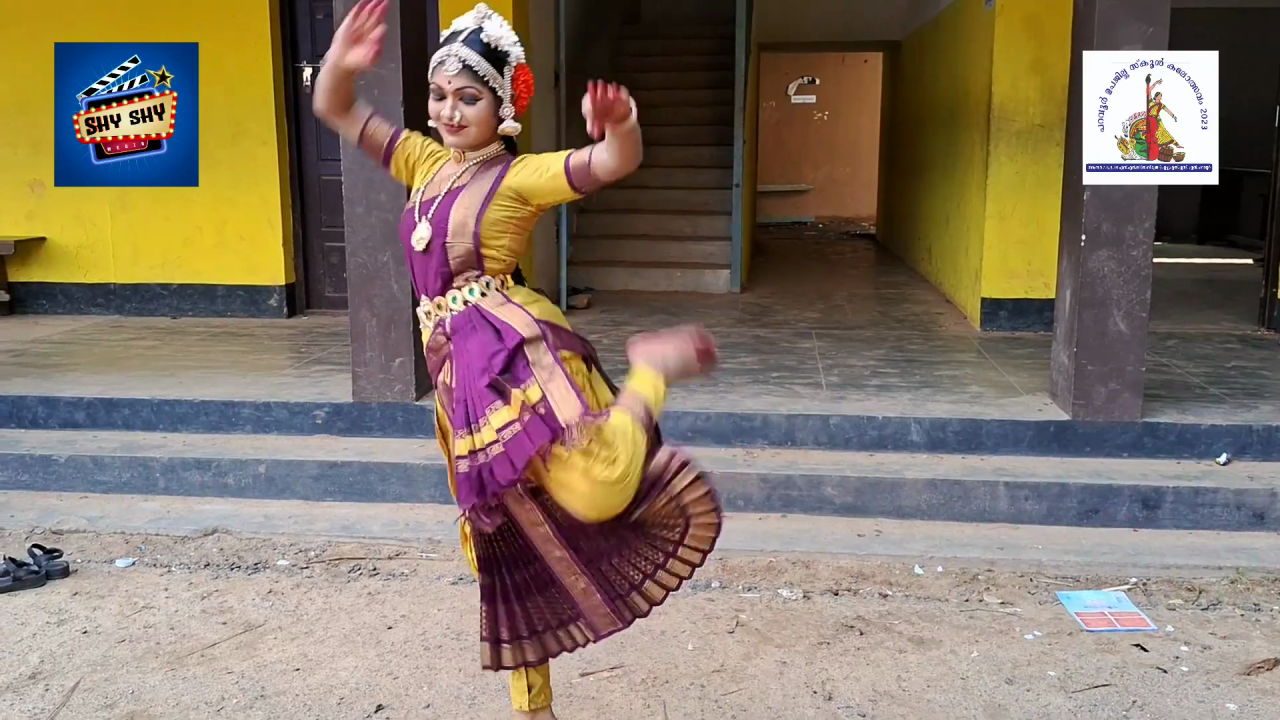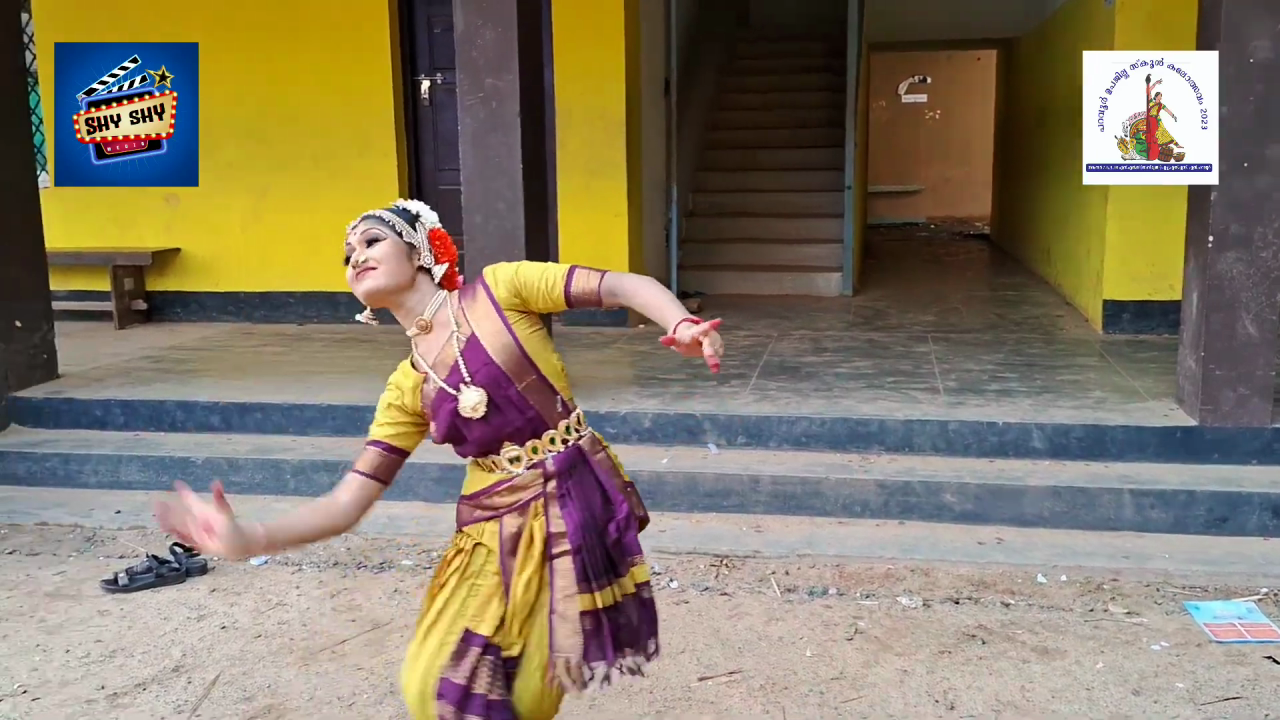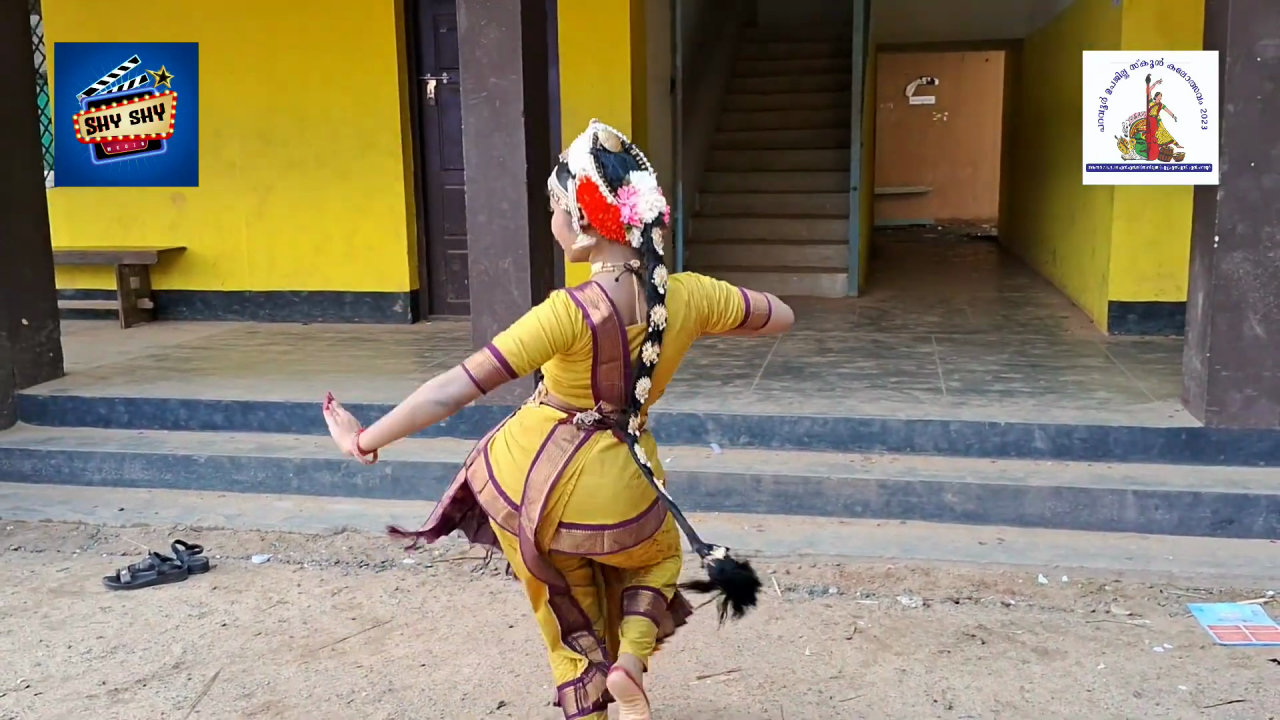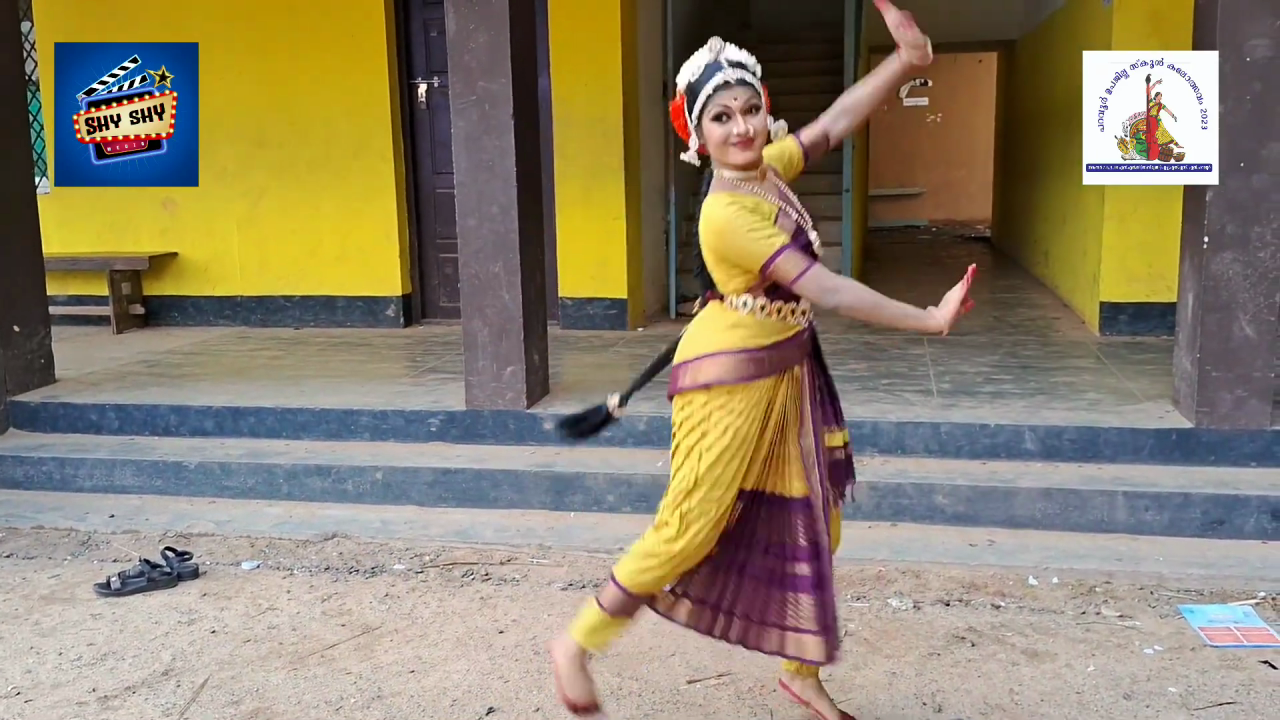
dt=1s
person 1, frame 1
left shoulder: (519, 178)
right shoulder: (430, 164)
left elbow: (613, 162)
right elbow: (336, 110)
left wrist: (619, 127)
right wrist: (343, 60)
left hip: (509, 351)
right hip: (461, 370)
left knee: (598, 492)
right knee: (505, 543)
left ankle: (653, 368)
person 1, frame 2
left shoulder: (500, 287)
right shoulder: (407, 387)
left elbow: (630, 286)
right elbow: (345, 506)
left wrist: (682, 323)
right wrist: (245, 540)
left hip: (580, 508)
right hip: (497, 524)
person 1, frame 3
left shoulder: (572, 313)
right shoulder: (688, 296)
left elbow: (461, 385)
right elbow: (780, 316)
left wrist: (365, 442)
left hip: (523, 476)
right hip: (612, 489)
left knee: (569, 613)
right knee: (662, 550)
right ankle: (629, 663)
person 1, frame 4
left shoulder: (765, 172)
right shoulder: (729, 215)
left elbow: (833, 124)
right elbow: (819, 287)
left wrist: (905, 59)
right wrist: (928, 320)
left hip: (786, 370)
right hip: (732, 371)
left knee: (809, 514)
right knee: (689, 529)
right ankle: (578, 644)
